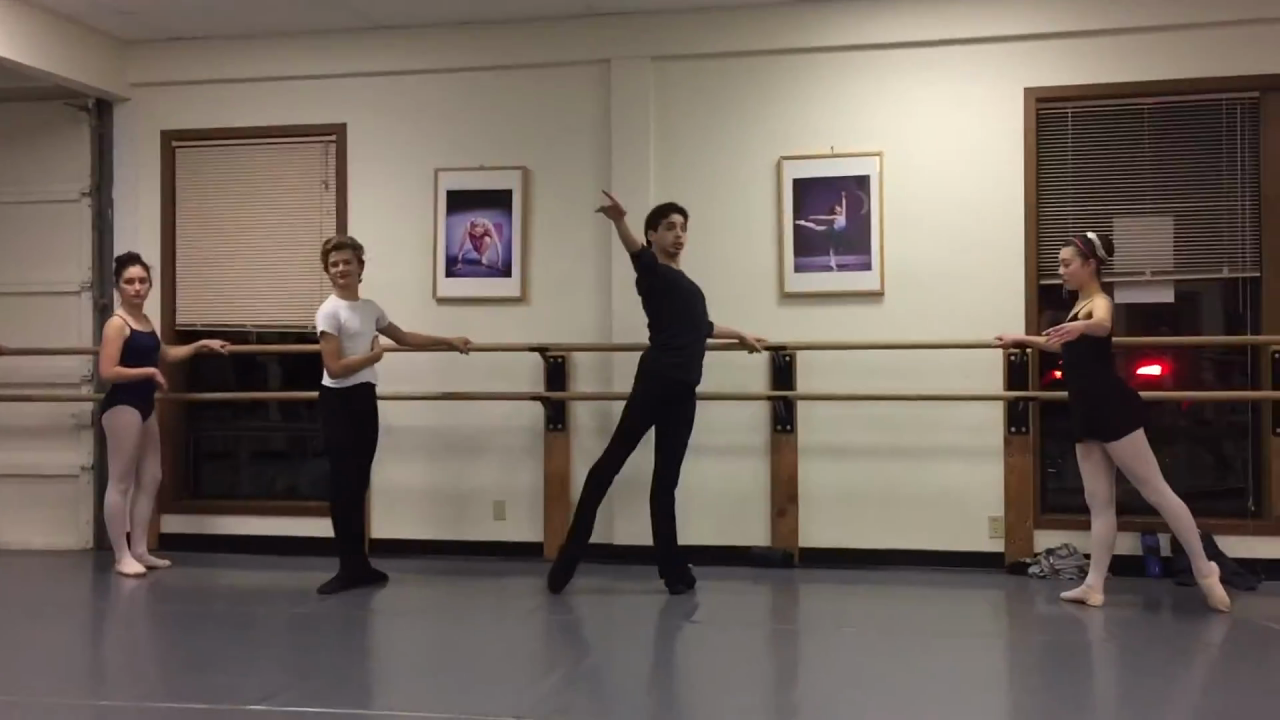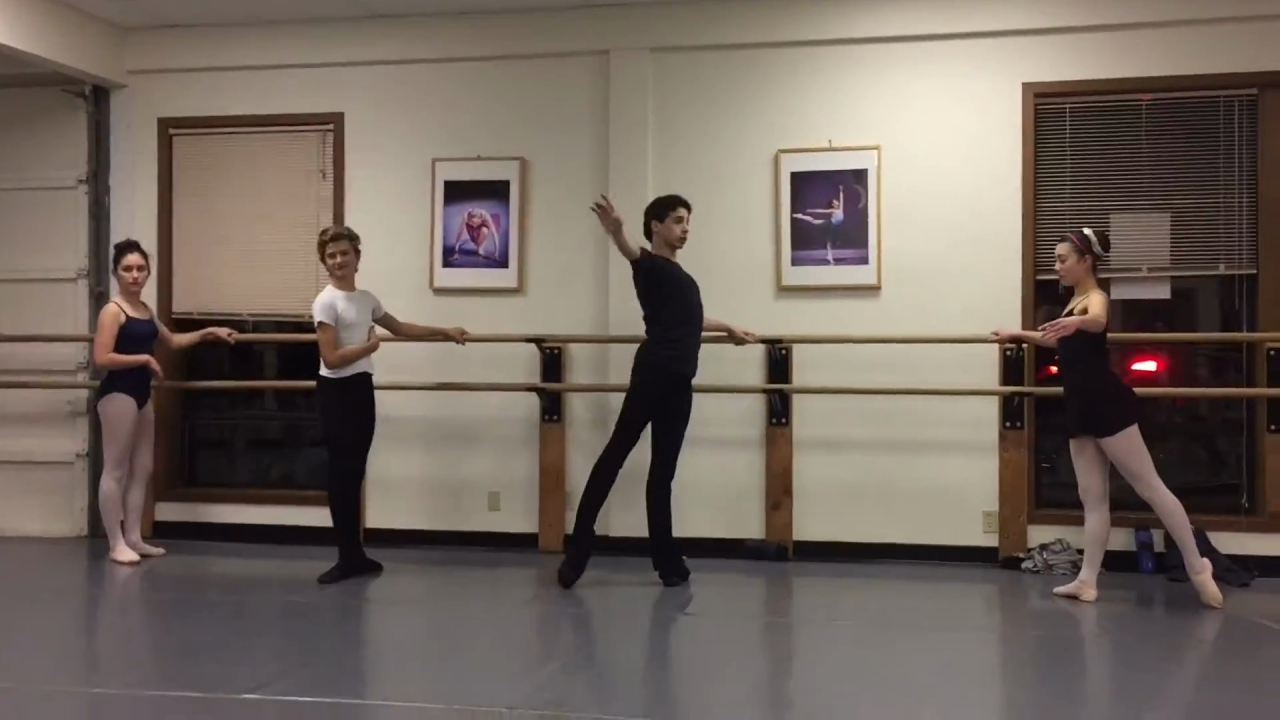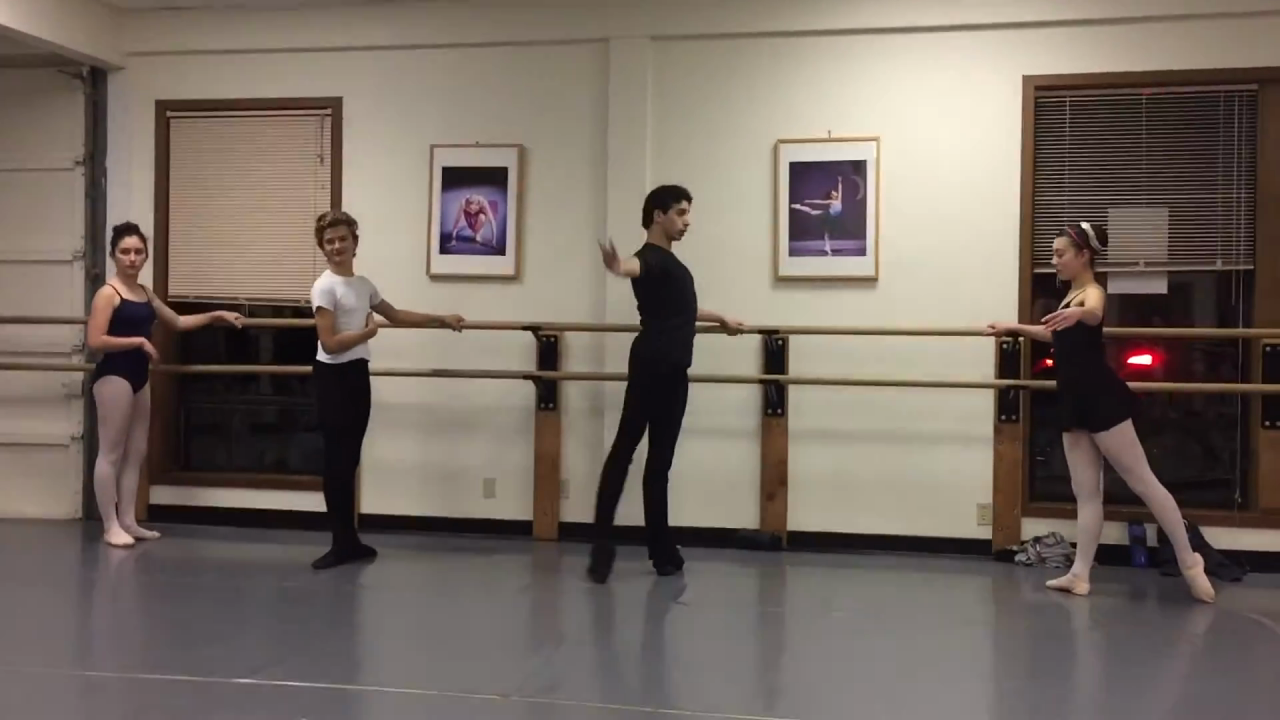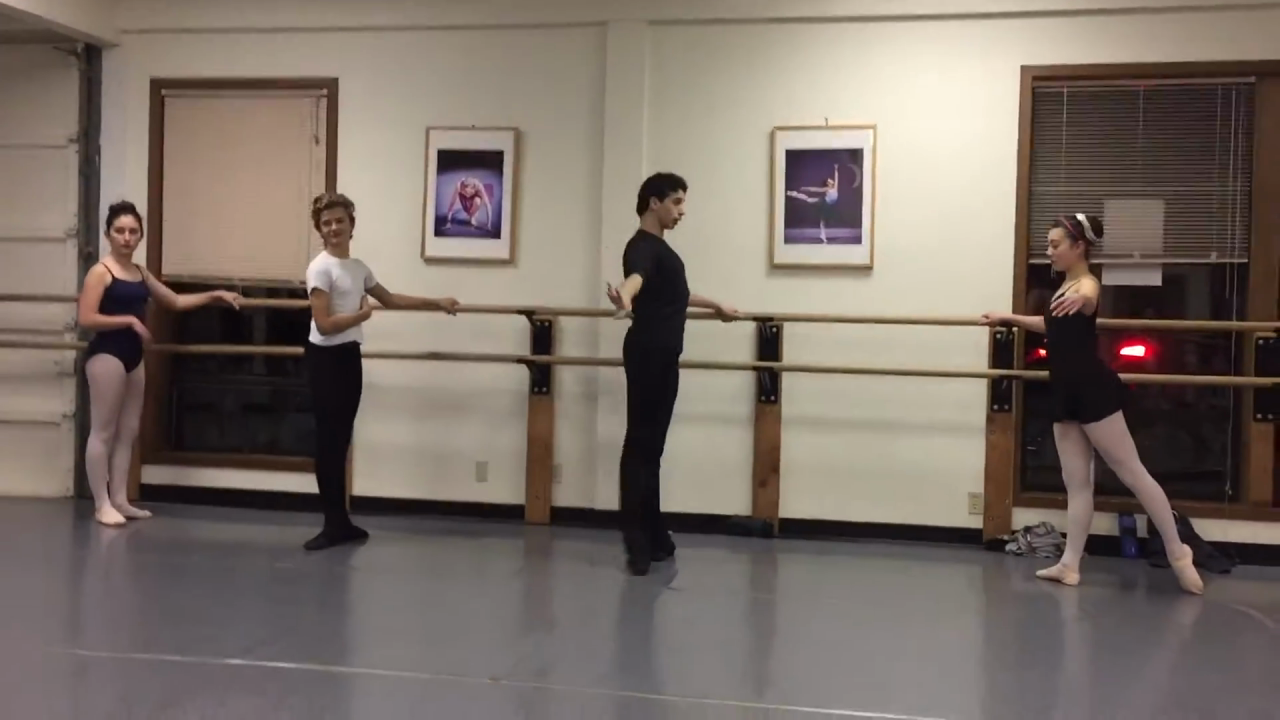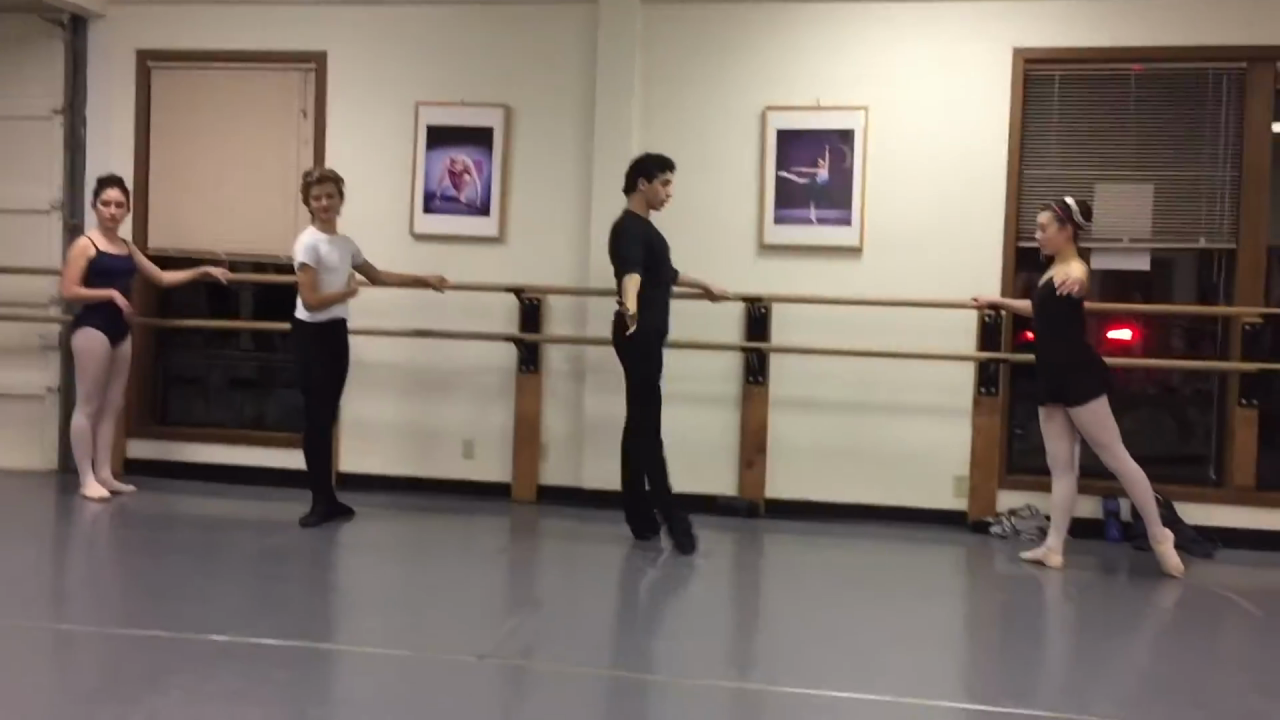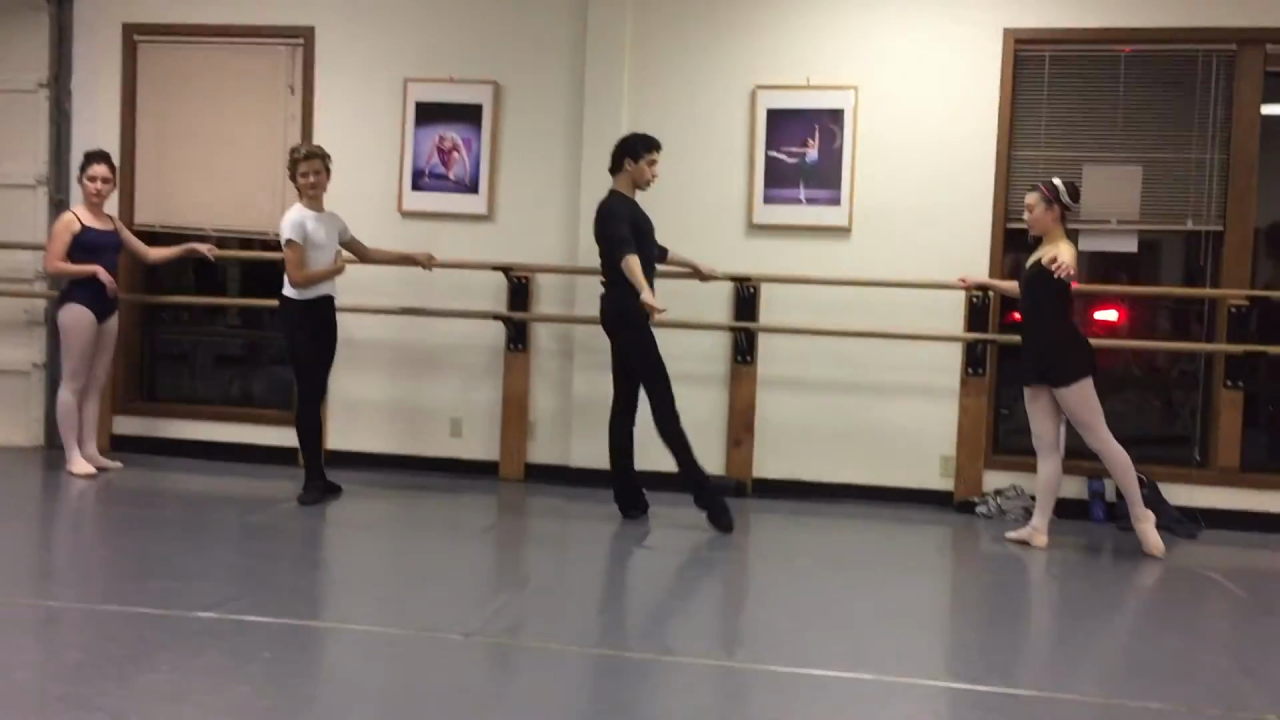
dt=0.1s
person 1, frame 1
left shoulder: (682, 281)
right shoulder: (652, 272)
right elbow: (637, 252)
left wrist: (737, 335)
right wrist: (621, 226)
left hip: (682, 389)
right hip: (657, 380)
left knee: (667, 477)
right knee: (615, 456)
left ankle: (671, 568)
right ankle: (571, 551)
person 1, frame 2
left shoulder: (676, 273)
right shoulder: (651, 266)
right elbow: (634, 254)
left wrist: (727, 327)
right wrist: (616, 232)
left hip: (678, 382)
right hip: (654, 373)
left knee: (663, 470)
right knee: (616, 452)
left ankle: (666, 560)
right ankle: (579, 546)
person 1, frame 3
left shoulder: (669, 261)
right shoulder: (652, 255)
right elbow: (637, 266)
left wrist: (720, 319)
right wrist: (621, 266)
left hip: (673, 369)
right hip: (653, 364)
left knee: (660, 458)
right knee: (625, 447)
left ankle: (660, 550)
right ankle: (603, 544)
person 1, frame 4
left shoulder: (659, 248)
right shoulder: (642, 247)
right elbow: (637, 273)
left wrist: (715, 304)
right wrist: (626, 291)
left hip: (664, 355)
right hip: (647, 353)
left knee: (652, 444)
right knee: (641, 438)
left ankle: (650, 535)
right ankle: (637, 536)
person 1, frame 5
left shoulder: (645, 229)
right shoulder: (628, 229)
left elbow: (662, 272)
right elbow: (631, 271)
left wrist: (703, 285)
right wrist: (628, 304)
left hip: (647, 336)
right hip: (639, 334)
left knee: (641, 422)
right knee: (646, 420)
left ankle: (643, 517)
right ankle: (670, 515)
person 1, frame 6
left shoulder: (629, 208)
right shoulder: (614, 209)
left elbow: (652, 250)
right elbow: (627, 253)
left wrist: (693, 265)
right wrist: (644, 292)
left hip: (629, 315)
right hip: (625, 315)
left knee: (626, 402)
right knee: (661, 396)
left ankle: (629, 496)
right ankle: (701, 491)
person 2, frame 1
left shoulder: (1099, 303)
right shoulder: (1079, 305)
left elbow: (1102, 326)
right elbow: (1066, 346)
left wrist: (1081, 327)
right wrist: (1022, 339)
left hip: (1112, 409)
right hip: (1087, 413)
left knee: (1156, 491)
right knee: (1099, 503)
left ankle: (1204, 570)
right ankle: (1094, 585)
person 2, frame 2
left shoulder: (1095, 299)
right shoulder: (1075, 301)
left elbow: (1098, 322)
right elbow: (1061, 341)
left wrist: (1077, 322)
right wrist: (1018, 334)
left hip: (1107, 405)
right hip: (1081, 409)
left knee: (1149, 487)
right knee: (1092, 499)
left ankle: (1197, 566)
right ankle: (1087, 581)
person 2, frame 3
left shoulder: (1091, 294)
right shoulder: (1072, 296)
left elbow: (1093, 314)
right elbow: (1058, 334)
left wrist: (1080, 312)
right wrist: (1014, 327)
left hip: (1102, 399)
right hip: (1076, 403)
left knee: (1142, 481)
right knee: (1085, 493)
left ankle: (1188, 561)
right ankle: (1080, 574)
person 2, frame 4
left shoulder: (1085, 284)
right shoulder: (1065, 286)
left elbow: (1090, 303)
right elbow: (1051, 325)
left wrist: (1080, 299)
right wrist: (1008, 317)
left hip: (1093, 391)
right hip: (1067, 394)
left knee: (1132, 473)
right knee: (1076, 483)
left ankle: (1177, 553)
right ankle: (1070, 564)
person 2, frame 5
left shoulder: (1073, 267)
right shoulder: (1052, 271)
left elbow: (1078, 283)
left wrist: (1074, 284)
right wrist: (996, 301)
left hip: (1079, 375)
right hip: (1053, 377)
left knee: (1115, 458)
right knee: (1060, 466)
left ankle: (1159, 537)
right ankle: (1053, 546)
person 2, frame 6
left shoulder: (1061, 249)
right shoulder: (1040, 252)
left elbow: (1067, 265)
left wrist: (1067, 267)
right wrist: (983, 282)
left hip: (1065, 355)
right hip: (1039, 358)
left knee: (1099, 439)
right knee: (1045, 447)
left ankle: (1141, 517)
right ankle: (1038, 526)
person 3, frame 1
left shoulder: (370, 308)
right shoulder: (329, 312)
left elbow: (404, 337)
right elbow: (335, 368)
left wrist: (449, 340)
right wrist: (373, 354)
left hip: (365, 398)
right hip: (338, 401)
left knee: (359, 484)
right knee: (343, 483)
left ankle: (359, 565)
right ankle: (349, 568)
person 3, frame 2
left shoulder: (366, 298)
right shoulder: (326, 302)
left elbow: (400, 328)
right elbow: (331, 358)
left wrist: (445, 331)
right wrist: (370, 345)
left hip: (362, 388)
right hip: (336, 391)
left knee: (355, 473)
right knee: (340, 473)
left ankle: (354, 554)
right ankle: (347, 557)
person 3, frame 3
left shoulder: (364, 284)
right shoulder: (325, 287)
left elbow: (397, 315)
right elbow: (330, 343)
left wrist: (442, 319)
right wrist: (368, 331)
left hip: (357, 374)
right hip: (333, 376)
left knee: (349, 459)
right knee: (337, 459)
left ankle: (348, 540)
right ankle: (342, 543)
person 3, frame 4
left shoulder: (359, 267)
right shoulder: (320, 268)
left elbow: (391, 300)
right elbow: (325, 324)
left wrist: (436, 302)
right wrist: (362, 313)
left hip: (350, 356)
right hip: (325, 358)
left knee: (341, 441)
right knee: (329, 440)
left ankle: (339, 522)
right ankle: (334, 524)
person 3, frame 5
left shoulder: (346, 243)
right shoulder: (308, 243)
left elbow: (379, 276)
right elbow: (311, 300)
left wrist: (424, 280)
right wrist: (349, 291)
left hip: (336, 332)
right hip: (312, 333)
left knee: (326, 417)
right knee: (318, 416)
left ankle: (327, 499)
right ankle: (321, 501)
person 3, frame 6
left shoulder: (333, 220)
right shoulder: (295, 220)
left elbow: (367, 254)
right elbow: (297, 277)
left wrist: (412, 257)
right wrist: (336, 268)
left hip: (324, 309)
right hip: (300, 311)
left knee: (316, 394)
right knee: (309, 393)
left ankle: (316, 477)
right ankle: (315, 477)
person 4, frame 1
left shoulder: (145, 321)
right shoulder: (116, 324)
left elbow: (163, 356)
right elbow: (107, 372)
left wrist: (201, 345)
right wrist: (150, 372)
left hip: (144, 406)
right hip: (122, 406)
left knee: (151, 480)
right knee: (121, 483)
left ankle: (139, 550)
right ankle: (122, 556)
person 4, frame 2
left shoulder: (145, 309)
right shoulder: (112, 311)
left elbow: (170, 341)
right elbow: (101, 358)
left wrist: (208, 332)
right wrist: (145, 359)
left hip: (141, 394)
right hip: (118, 394)
left knee: (143, 469)
right knee: (115, 470)
left ankle: (133, 538)
right ankle: (116, 544)
person 4, frame 3
left shoulder: (145, 293)
right shoulder: (108, 293)
left elbow: (177, 322)
right elbow: (95, 340)
left wrist: (215, 315)
right wrist: (139, 341)
left hip: (139, 377)
right hip: (114, 376)
left knee: (136, 452)
right knee: (111, 453)
left ankle: (128, 521)
right ankle: (111, 527)
person 4, frame 4
left shoulder: (140, 273)
right shoulder: (100, 272)
left elbow: (176, 302)
right elbow: (86, 319)
left wrist: (214, 296)
right wrist: (129, 320)
left hip: (133, 356)
right hip: (107, 355)
left knee: (129, 431)
right knee: (103, 431)
left ankle: (120, 500)
right ankle: (102, 505)
person 4, frame 5
left shoulder: (127, 247)
right shoulder: (84, 245)
left elbow: (162, 278)
right elbow: (68, 290)
left wrist: (202, 272)
right wrist: (110, 293)
left hip: (120, 331)
right hip: (92, 328)
left knee: (111, 406)
right knee: (87, 406)
left ankle: (104, 474)
right ankle: (87, 480)
person 4, frame 6
left shoulder: (113, 224)
right shoulder: (69, 220)
left elbow: (149, 255)
right elbow: (51, 265)
left wrist: (188, 248)
right wrist: (94, 269)
left hip: (107, 307)
right hip: (78, 304)
left knee: (96, 382)
right knee: (73, 382)
left ankle: (90, 451)
right ankle: (72, 456)
